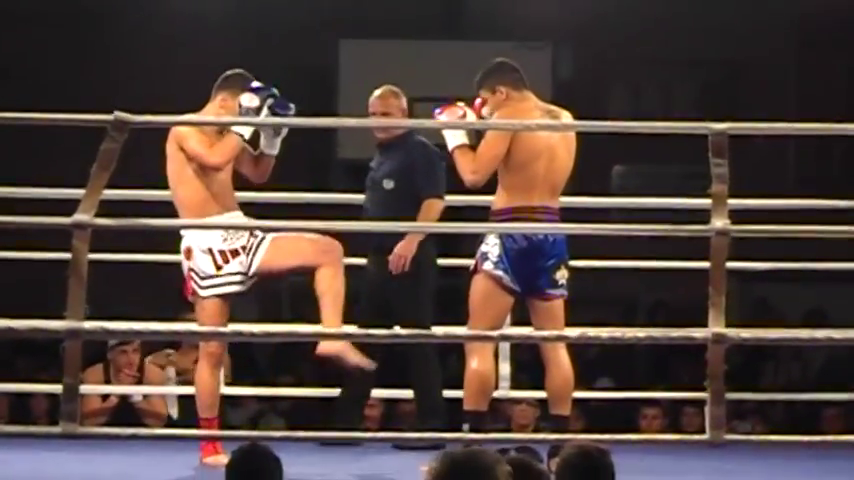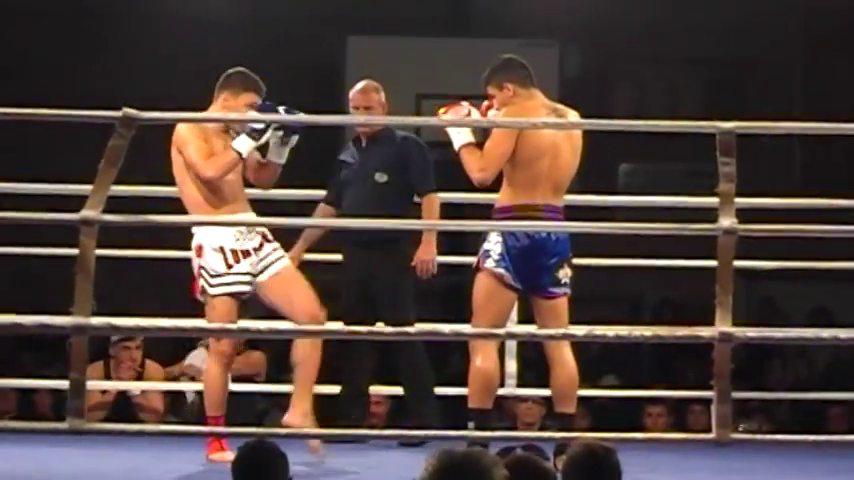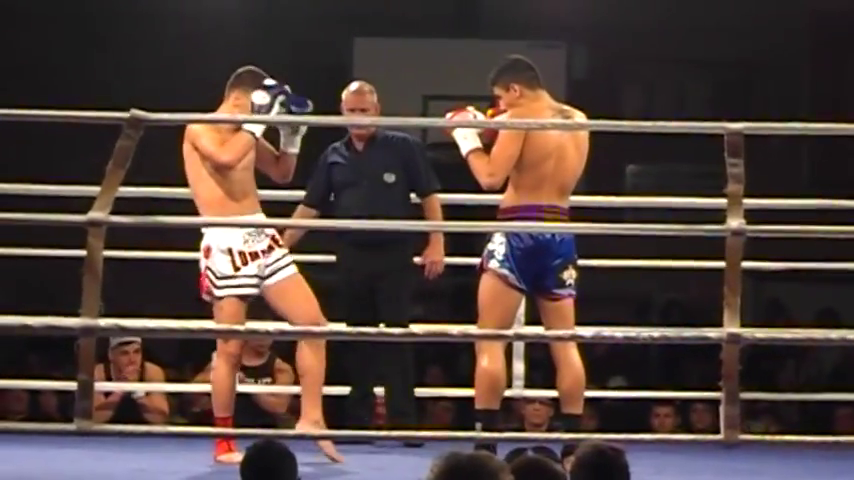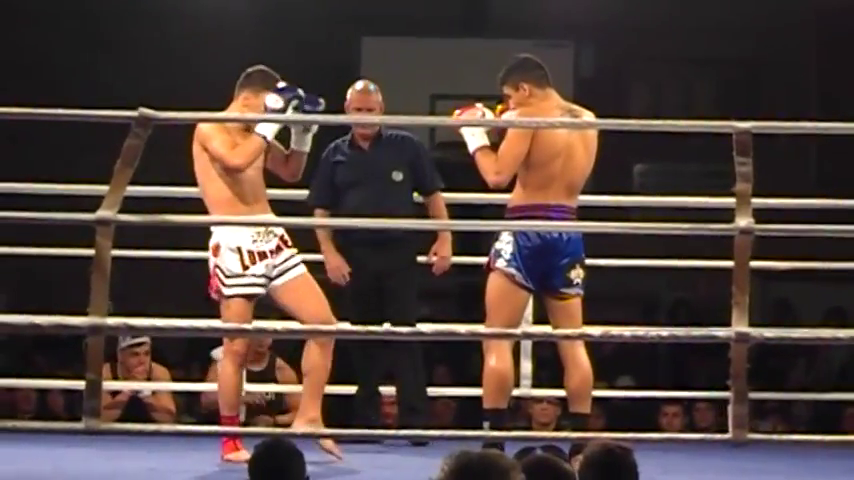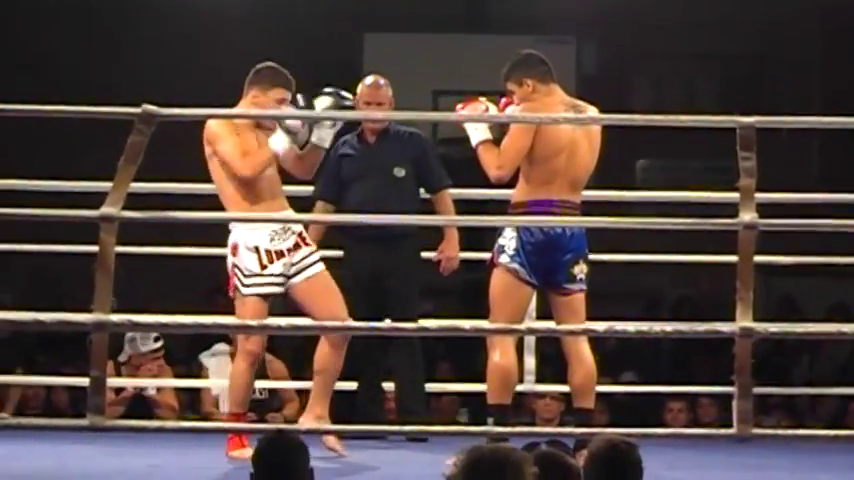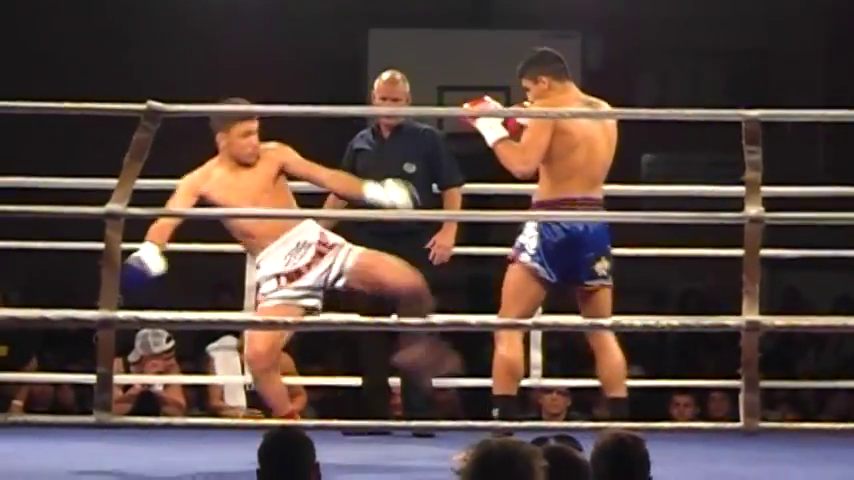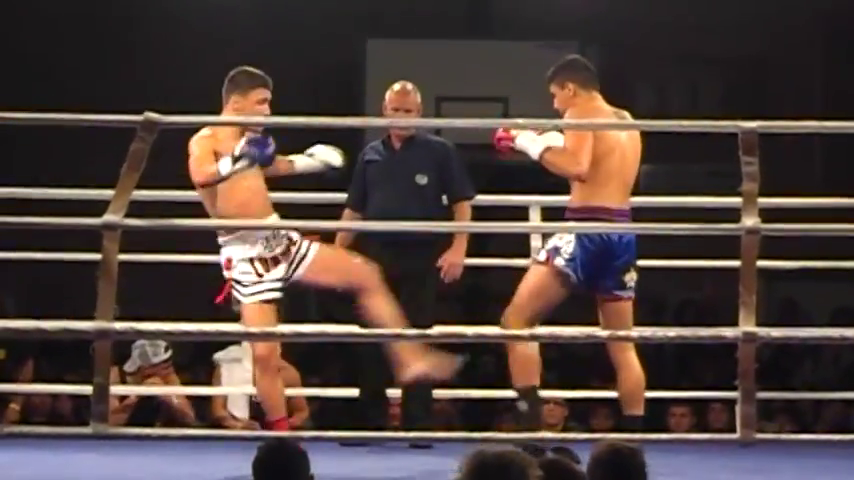
dt=0.3s
person 1, frame 1
left shoulder: (509, 116)
right shoulder: (564, 120)
left elbow: (474, 175)
left wrist: (454, 129)
right wrist: (481, 122)
left hip: (512, 235)
right hip: (551, 234)
left knee: (479, 342)
right knee: (554, 344)
person 1, frame 2
left shoulder: (514, 115)
right shoulder: (571, 120)
left elbow: (482, 173)
left wrist: (460, 129)
right wrist: (491, 123)
left hip: (514, 232)
right hip: (554, 233)
left knee: (483, 341)
right knee: (558, 343)
person 1, frame 3
left shoulder: (520, 117)
right shoulder: (578, 121)
left elbow: (492, 177)
left wrist: (467, 135)
right wrist: (495, 127)
left hip: (519, 233)
right hip: (560, 234)
left knee: (489, 342)
right knee: (565, 344)
left ankle: (485, 445)
person 1, frame 4
left shoulder: (529, 116)
right shoulder: (587, 121)
left elbow: (498, 175)
left wrist: (475, 132)
left hip: (527, 231)
right hip: (567, 233)
left knee: (497, 341)
right knee: (572, 343)
left ankle: (493, 443)
person 1, frame 5
left shoulder: (532, 112)
right shoulder: (591, 117)
left elbow: (499, 170)
left wrist: (477, 127)
left hip: (530, 228)
right hip: (571, 229)
left knee: (501, 337)
right knee: (576, 339)
person 1, frame 6
left shoulder: (548, 110)
right shoulder: (605, 113)
left elbow: (523, 165)
left wrist: (489, 126)
right wrist: (519, 121)
left hip: (552, 225)
right hip: (592, 223)
left knee: (509, 329)
right knee: (602, 333)
right ankle: (621, 424)
person 1, frame 7
left shoulder: (580, 116)
right shoulder: (627, 123)
left elbow: (576, 168)
left wrist: (529, 142)
right wrist: (553, 140)
left hip: (583, 232)
right hip: (620, 235)
left knee: (516, 319)
right knee: (621, 346)
left ankle: (530, 425)
person 2, frame 1
left shoulder: (226, 133)
right shoulder: (186, 129)
left elbow: (257, 173)
right elbow: (214, 160)
left wrist: (273, 132)
right wrist: (247, 119)
left hip: (242, 234)
right hip: (206, 244)
left knee: (328, 249)
right knee: (212, 350)
left ankle: (332, 338)
right ankle: (210, 444)
person 2, frame 2
left shoulder: (235, 135)
right shoulder: (188, 131)
left elbow: (264, 178)
right elbow: (210, 172)
left wrist: (280, 140)
right wrist: (250, 137)
left hip: (255, 238)
right hip: (217, 244)
left knee: (312, 317)
right knee: (223, 347)
left ankle: (300, 413)
right ankle: (216, 441)
person 2, frame 3
left shoulder: (245, 133)
right shoulder: (199, 129)
left elbow: (282, 172)
right elbow: (226, 158)
left wrist: (291, 132)
right wrist: (260, 117)
left hip: (263, 239)
right hip: (226, 245)
left knee: (313, 324)
right knee: (230, 348)
left ankle: (311, 419)
right ankle: (224, 441)
person 2, frame 4
left shoulder: (257, 133)
right shoulder: (210, 129)
left elbow: (291, 171)
right elbow: (237, 161)
left wrist: (302, 130)
right wrist: (272, 120)
left hip: (274, 240)
right hip: (236, 245)
left knee: (323, 325)
right knee: (237, 348)
left ankle: (308, 419)
right ankle: (230, 441)
person 2, frame 5
left shoulder: (267, 130)
right shoulder: (219, 127)
left elbow: (304, 169)
right elbow: (246, 169)
left wrist: (323, 126)
right wrist: (285, 134)
left hip: (291, 236)
right hip: (252, 242)
left knee: (338, 325)
right knee: (251, 346)
left ankle: (316, 414)
right ankle: (236, 437)
person 2, frame 6
left shoulder: (273, 154)
right shoulder: (200, 181)
left elbow: (326, 177)
right elbow: (165, 223)
left wrist: (375, 191)
right wrist: (149, 252)
left hip: (316, 245)
right hip: (281, 272)
left knee: (407, 283)
right knee: (259, 355)
left ankle: (421, 349)
person 2, frame 7
left shoulder: (243, 137)
right shoulder: (204, 141)
right elbow: (200, 177)
left wrist: (311, 160)
right wrist: (235, 161)
left hip: (280, 239)
right hip: (244, 256)
left knee: (366, 276)
right knee: (265, 355)
left ankle: (412, 362)
person 3, frame 1
left shoulder: (420, 151)
right shoulder: (381, 155)
left elbow: (434, 201)
left wrist: (411, 241)
left hip: (409, 260)
right hip: (380, 259)
left knee: (417, 342)
right knee: (365, 339)
left ankle: (432, 424)
right ankle: (346, 421)
person 3, frame 2
left shoulder: (406, 146)
right shoulder: (348, 154)
left elbow: (429, 196)
right elbow: (330, 206)
left wrist: (428, 243)
right wrist: (299, 247)
left hip: (393, 253)
right hip: (356, 254)
left knee: (401, 332)
right knee: (355, 335)
left ankle: (425, 418)
right ankle: (352, 418)
person 3, frame 3
left shoulder: (403, 147)
right shoulder: (333, 155)
left elbow: (429, 196)
right elbow: (310, 207)
left wrist: (436, 242)
right wrist: (282, 245)
left hip: (393, 253)
right hip: (352, 256)
right knee: (358, 337)
left ankle: (404, 421)
right ankle: (358, 420)
person 3, frame 4
left shoulder: (406, 146)
right shoulder: (335, 154)
left elbow: (432, 194)
right elbow: (321, 210)
left wrist: (444, 238)
right wrist: (329, 253)
left hip: (399, 252)
right hip: (355, 255)
right knee: (363, 337)
left ankle: (414, 420)
right ankle: (366, 420)
person 3, frame 5
left shoulder: (413, 143)
right shoulder: (343, 149)
left elbow: (440, 191)
right elbow: (326, 202)
left wrist: (451, 237)
right wrist: (311, 244)
left hip: (401, 248)
right hip: (359, 250)
left knee: (405, 330)
right knee: (364, 332)
left ankle: (414, 417)
right ankle: (368, 416)
person 3, frame 6
left shoulder: (427, 138)
right shoulder: (360, 142)
left elbow: (451, 188)
right elbow: (340, 195)
left wrist: (448, 231)
left hip: (412, 244)
right hip: (369, 244)
right knee: (371, 327)
left ankle: (419, 412)
right ankle: (373, 410)
person 3, frame 7
left shoulder: (439, 151)
right shoulder: (370, 154)
left elbow: (462, 202)
right elbow: (354, 209)
left wrist: (458, 247)
right wrist: (337, 251)
left hip: (420, 255)
right hip: (377, 255)
right knee: (371, 338)
left ankle: (417, 423)
right ankle: (370, 421)
